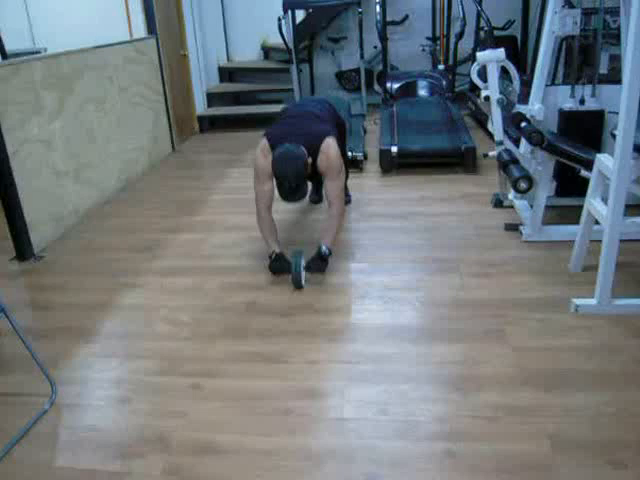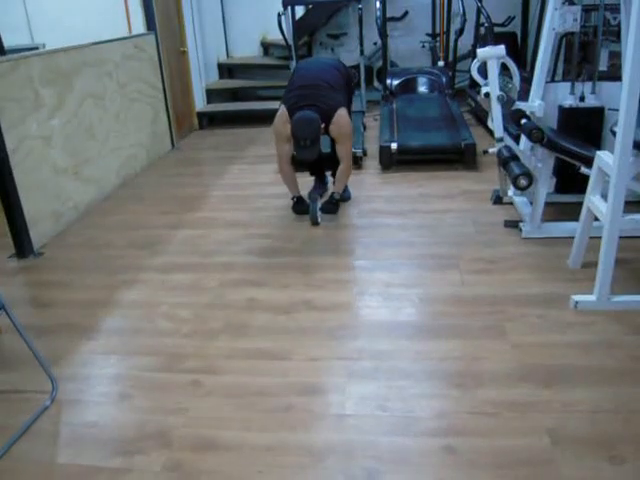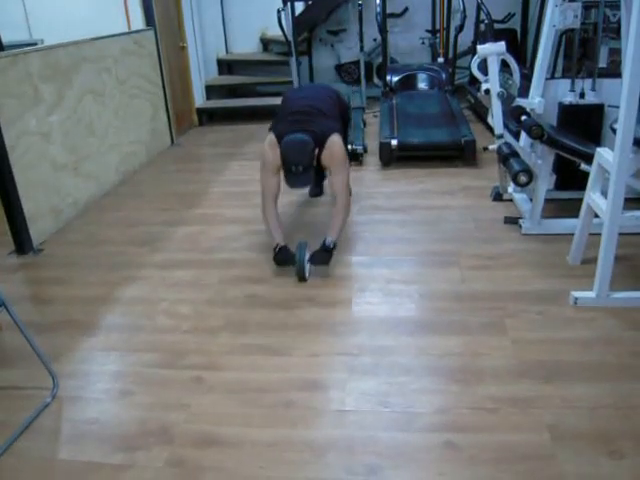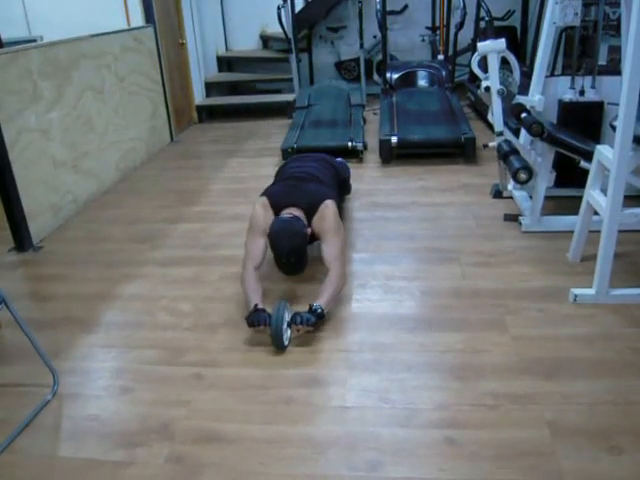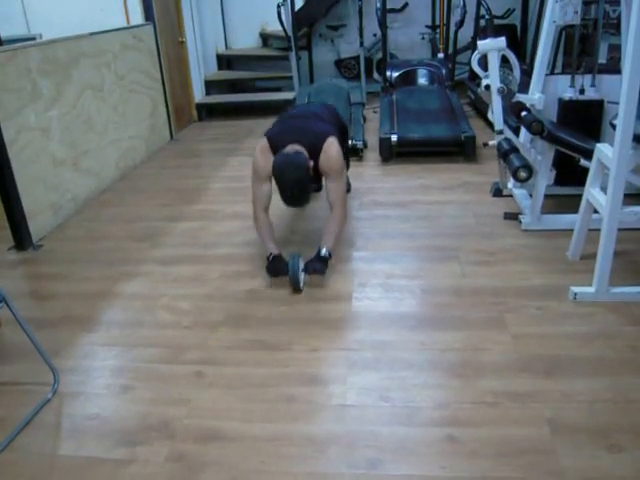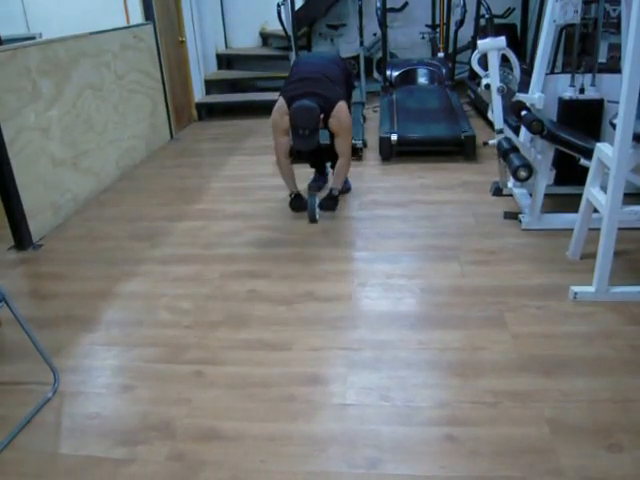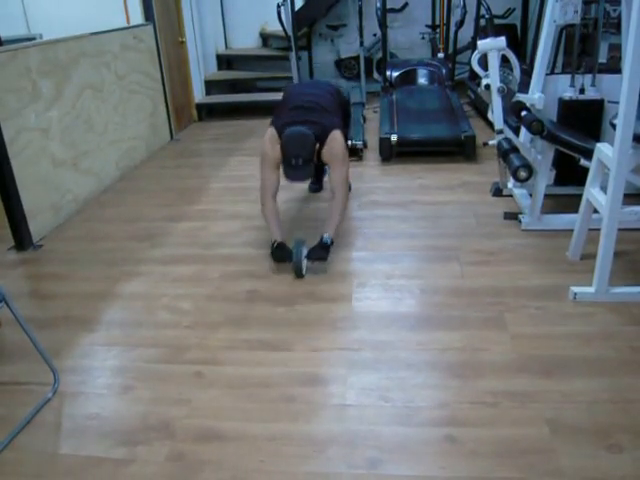
dt=0.7s
person 1, frame 1
left shoulder: (328, 152)
right shoulder: (264, 155)
left elbow: (336, 207)
right elbow: (263, 210)
left wrist: (323, 253)
right wrist: (276, 254)
left hip: (328, 113)
left ankle: (342, 188)
right ankle: (316, 182)
person 1, frame 2
left shoulder: (339, 120)
right shoulder: (282, 121)
left elbow: (346, 161)
right elbow: (284, 163)
left wrist: (335, 197)
right wrist: (297, 198)
left knee: (340, 141)
right knee: (306, 152)
left ankle: (338, 180)
right ankle: (319, 178)
person 1, frame 3
left shoulder: (333, 145)
right shoulder: (272, 147)
left elbow: (342, 200)
right elbow: (269, 202)
left wrist: (328, 246)
right wrist: (280, 247)
left hip: (331, 97)
right ankle: (318, 179)
person 1, frame 4
left shoulder: (325, 212)
right shoulder: (263, 210)
left elbow: (337, 270)
right elbow: (250, 267)
left wrist: (316, 310)
right wrist: (256, 308)
left hip: (329, 167)
left ankle: (342, 165)
person 1, frame 5
left shoulder: (330, 151)
right shoulder: (264, 154)
left elbow: (338, 208)
right elbow: (260, 211)
left wrist: (323, 254)
right wrist: (273, 256)
left hip: (330, 113)
right hip: (292, 116)
right ankle: (317, 178)
person 1, frame 6
left shoulder: (339, 113)
right shoulder: (280, 113)
left elbow: (344, 156)
right elbow: (282, 157)
left wrist: (333, 193)
right wrist: (294, 194)
left knee: (340, 134)
right knee: (300, 145)
left ankle: (339, 174)
right ankle: (320, 171)
person 1, frame 7
left shoulder: (333, 139)
right shoulder: (272, 141)
left elbow: (339, 196)
right elbow: (268, 197)
left wrist: (325, 241)
right wrist: (277, 243)
left hip: (332, 94)
right ankle: (318, 175)
